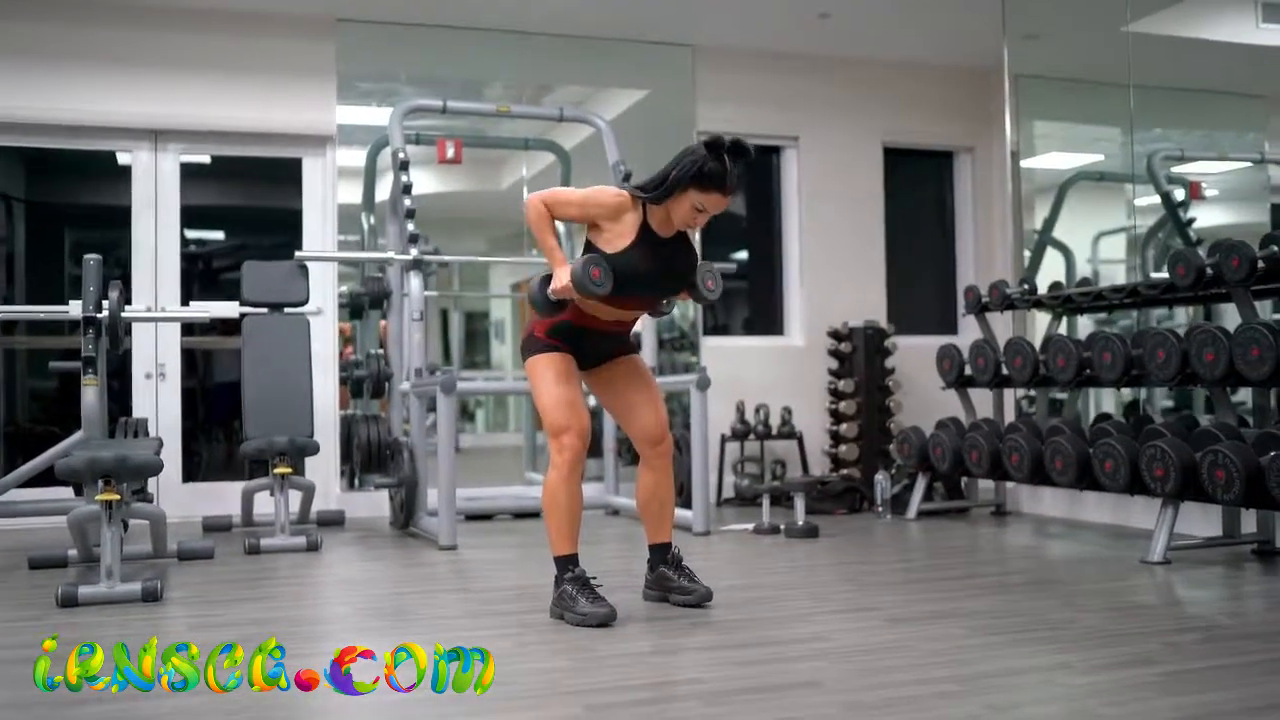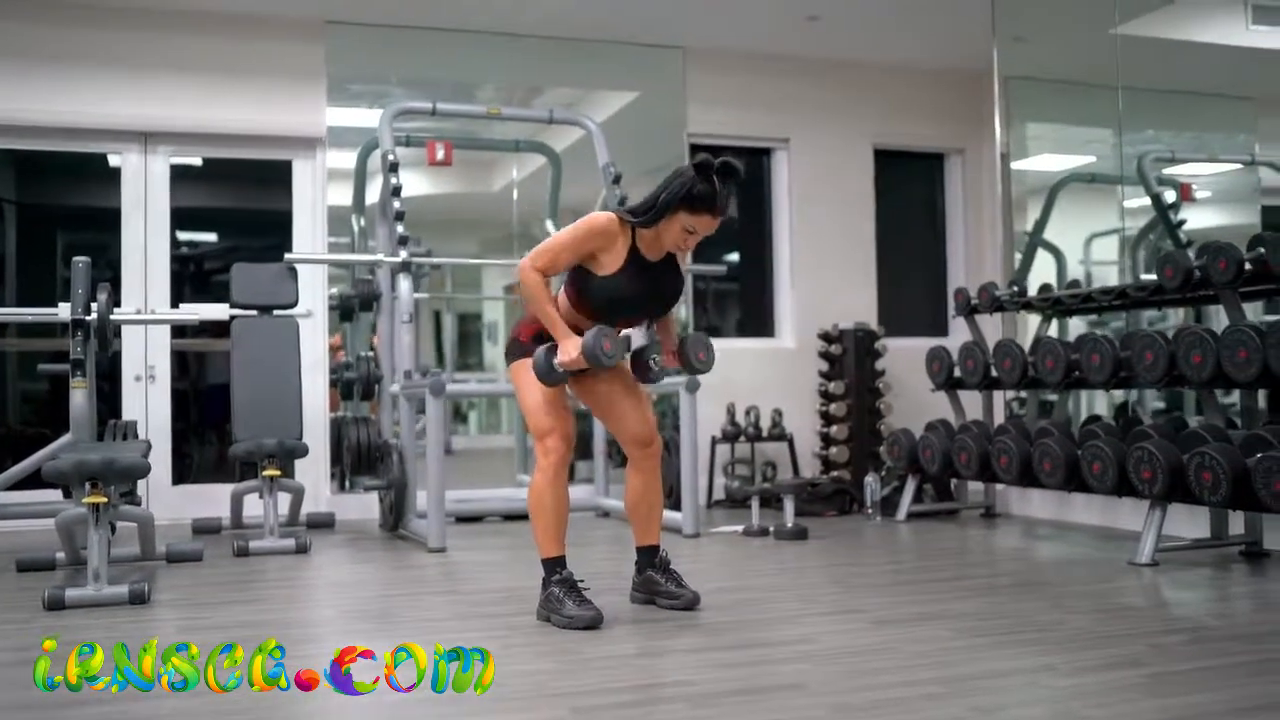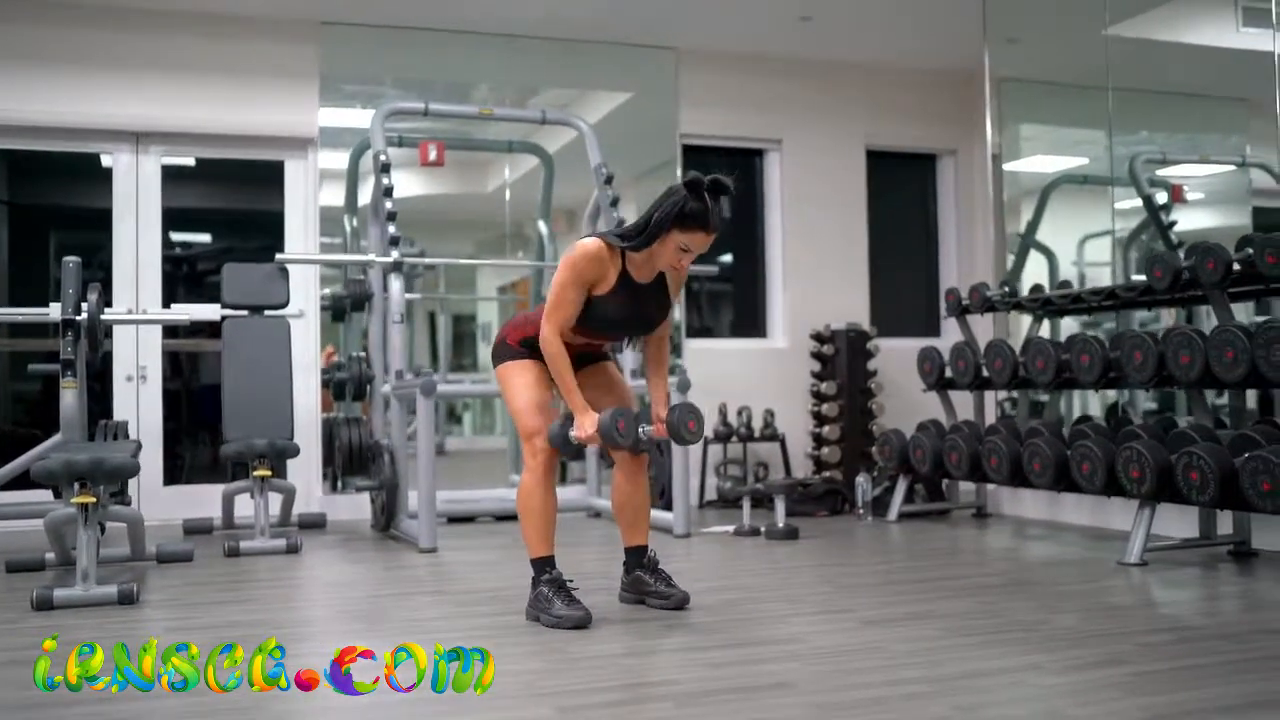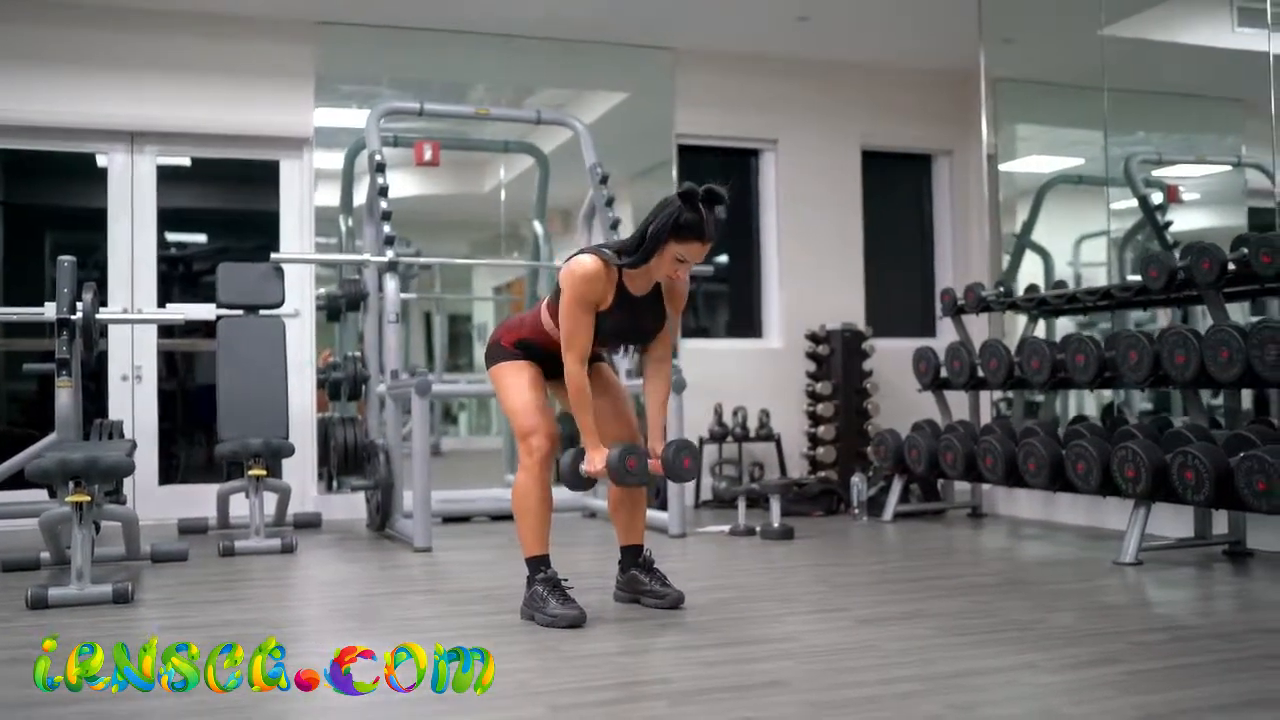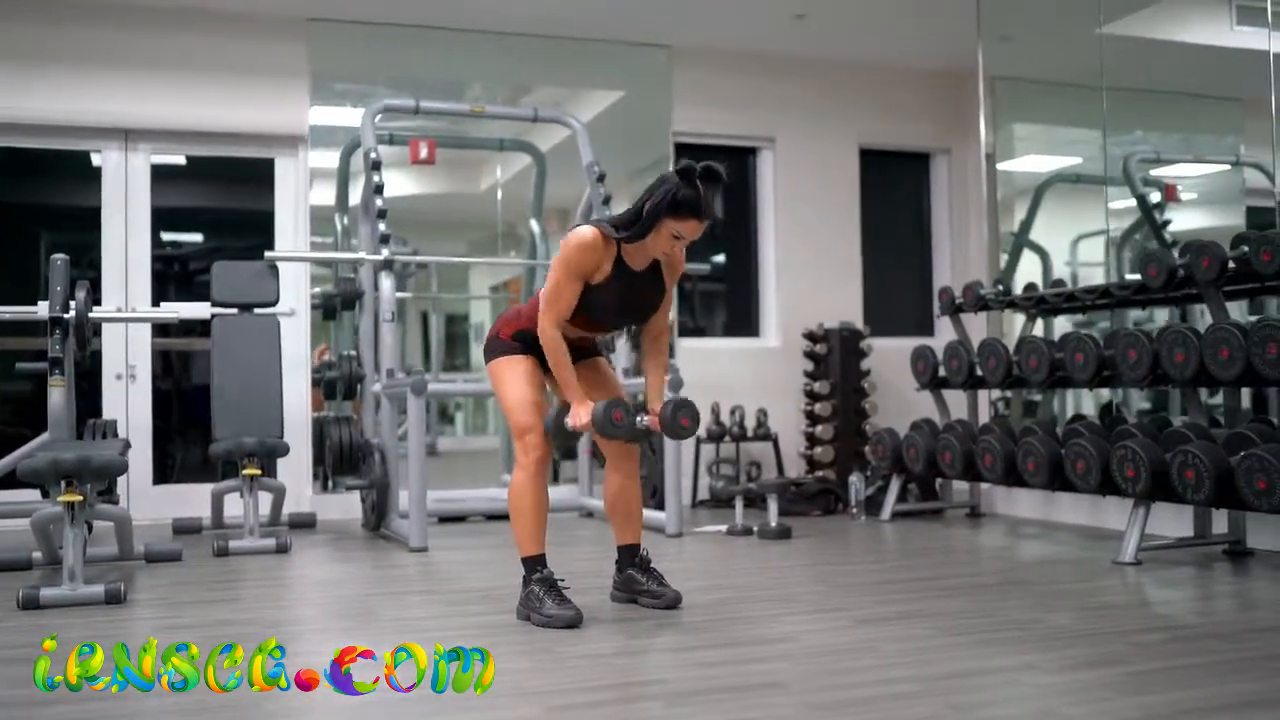
dt=0.3s
person 1, frame 1
left shoulder: (685, 223)
right shoulder: (615, 206)
right elbow: (536, 203)
left wrist: (679, 287)
right wrist: (560, 266)
left hip: (614, 342)
right hip: (558, 334)
left knee: (658, 441)
right knee: (570, 442)
left ankle: (662, 566)
right ankle: (567, 582)
person 1, frame 2
left shoulder: (677, 248)
right shoulder: (604, 229)
right elbow: (530, 270)
left wrist: (668, 344)
right wrist: (565, 340)
right hip: (540, 340)
left knee: (646, 443)
right knee: (555, 444)
left ankle: (649, 570)
right ankle: (555, 584)
person 1, frame 3
left shoulder: (673, 270)
right shoulder: (593, 254)
left elbow: (656, 336)
right elbow: (550, 333)
left wrist: (658, 403)
right wrist: (580, 410)
left hip: (588, 353)
right hip: (527, 347)
left knee: (634, 446)
right knee: (543, 445)
left ankle: (637, 569)
right ankle: (544, 584)
person 1, frame 4
left shoulder: (674, 286)
right shoulder: (590, 271)
left elbow: (658, 361)
right elbow: (572, 364)
left wrist: (656, 439)
right wrist: (591, 444)
left hip: (582, 354)
right hip: (520, 348)
left knee: (629, 448)
right knee: (539, 445)
left ankle: (633, 569)
right ankle: (539, 584)
person 1, frame 5
left shoulder: (670, 262)
right shoulder: (588, 243)
left elbow: (656, 334)
right elbow: (549, 326)
left wrist: (655, 402)
right wrist: (577, 402)
left hip: (580, 346)
right hip: (520, 341)
left knee: (626, 441)
right knee: (536, 443)
left ankle: (630, 568)
right ankle: (535, 583)
